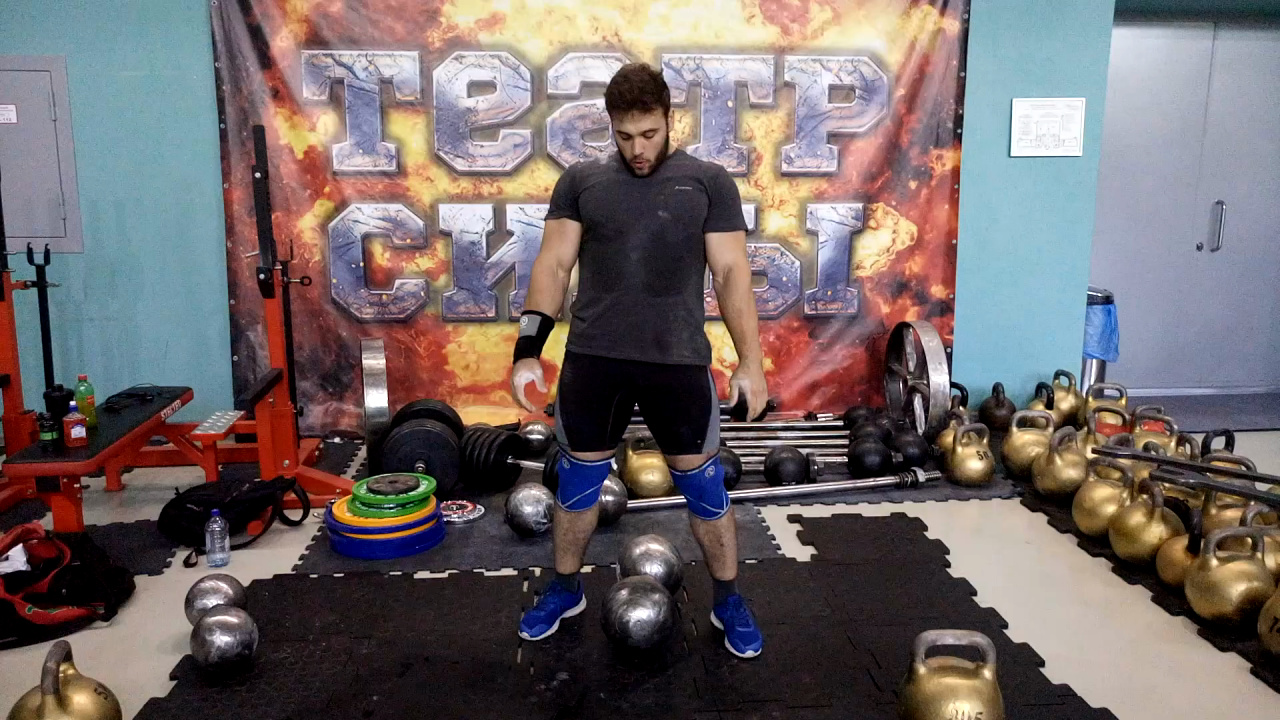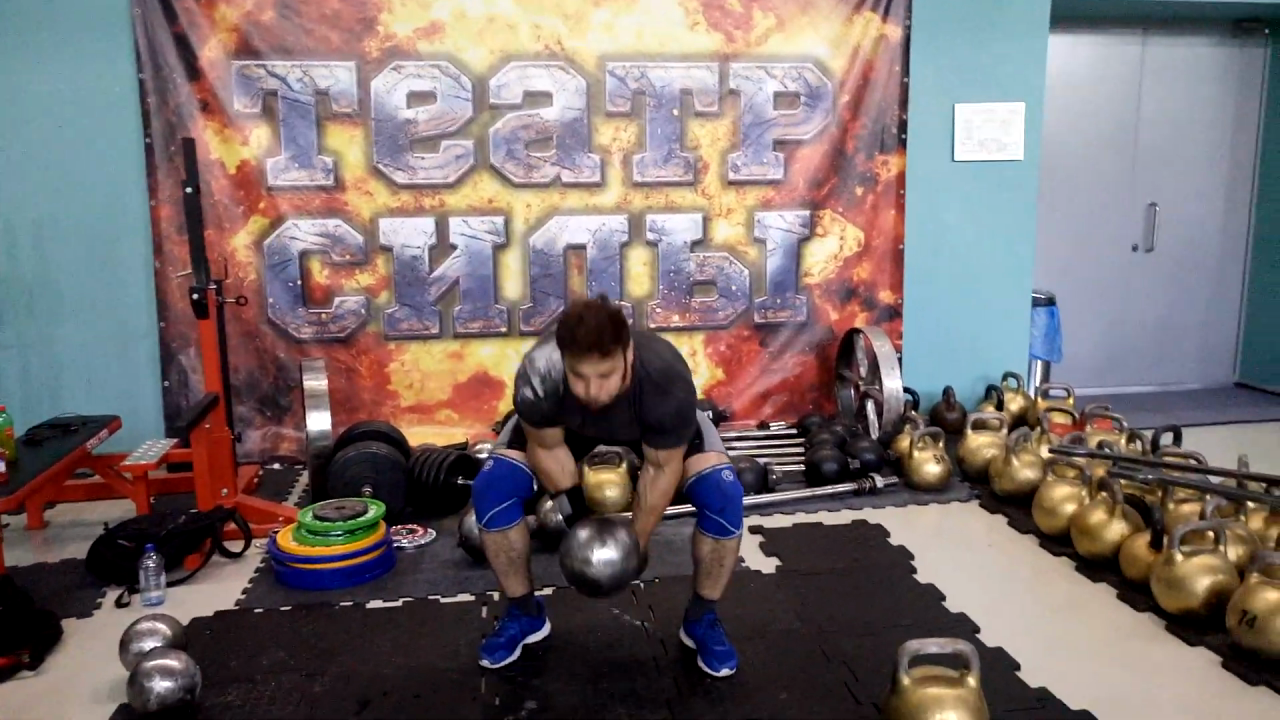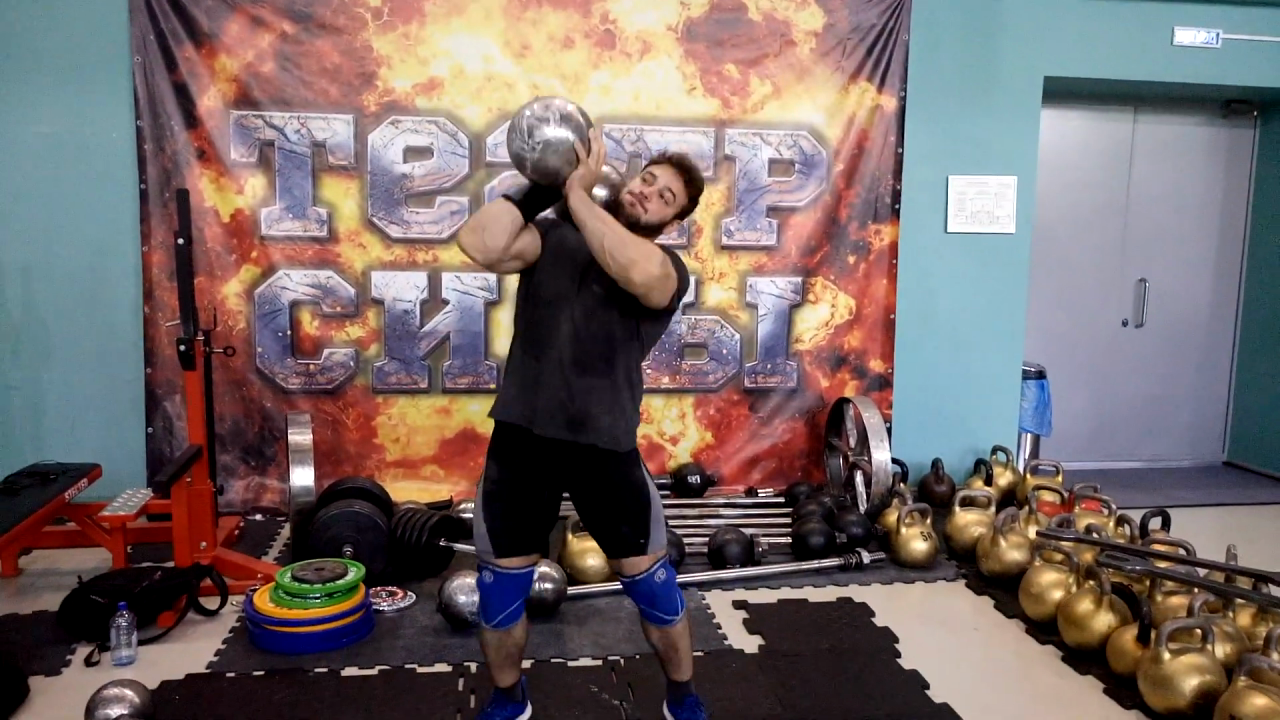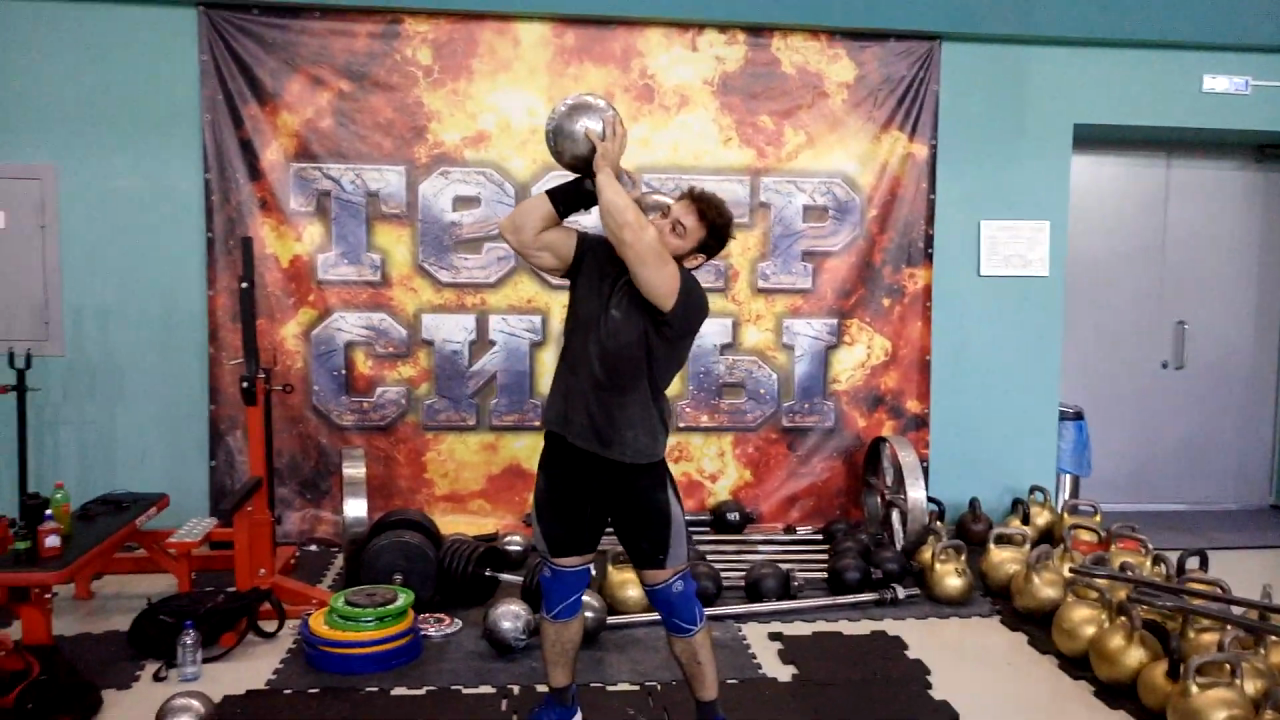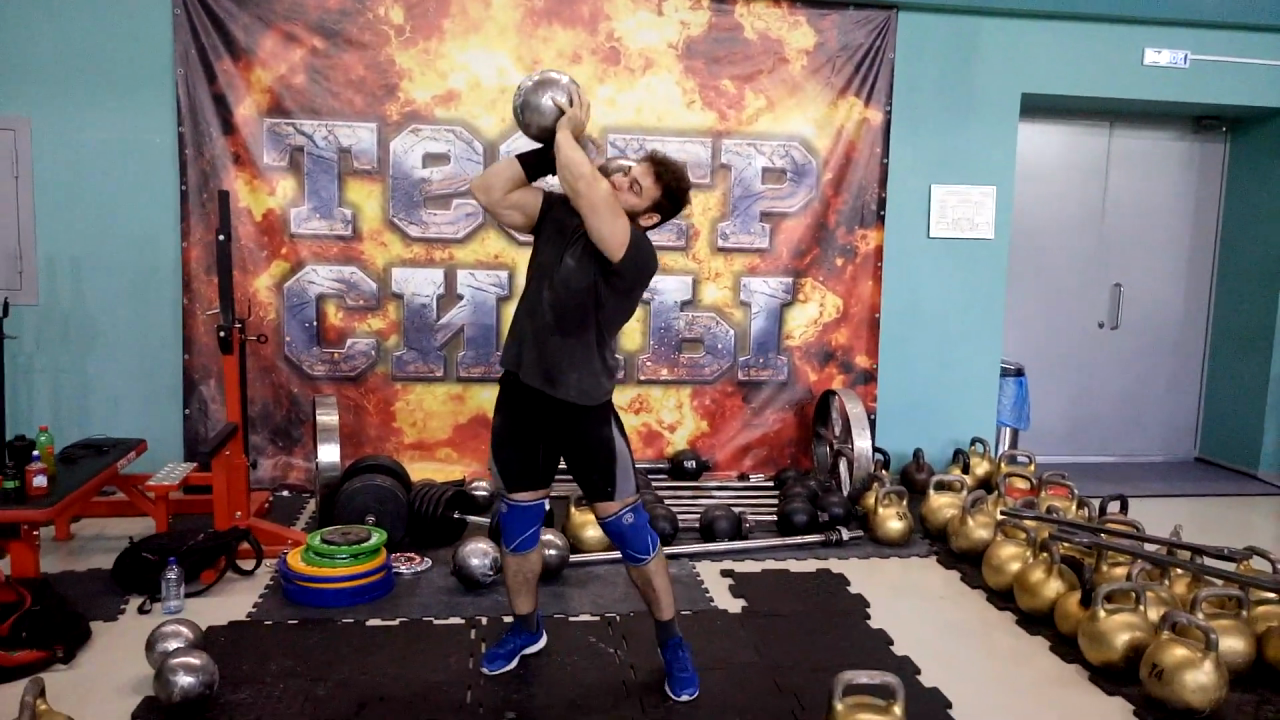
dt=1s
person 1, frame 1
left shoulder: (708, 181)
right shoulder: (582, 179)
left elbow: (731, 273)
right elbow: (552, 266)
left wrist: (751, 360)
right wrist: (527, 351)
left hip: (678, 359)
right hip: (593, 356)
left knee: (701, 481)
right knee: (579, 476)
left ankle: (728, 601)
right ankle: (564, 589)
person 1, frame 2
left shoulder: (666, 382)
right shoulder: (540, 377)
left elbow: (662, 471)
right elbow: (547, 448)
left wrist: (635, 546)
right wrist: (576, 523)
left hip: (655, 434)
left knee: (720, 491)
right knee: (495, 485)
left ankle: (703, 618)
right ankle: (523, 613)
person 1, frame 3
left shoulder: (669, 270)
right shoulder: (551, 238)
left elbow: (637, 272)
right elbow: (476, 244)
left wrist: (576, 189)
right wrist: (541, 187)
left hip: (604, 444)
right hip: (522, 435)
left knee: (651, 580)
right knee: (501, 586)
person 1, frame 4
left shoulder: (685, 299)
right shoulder: (594, 257)
left elbow: (633, 239)
right elbow: (518, 232)
left wrist: (608, 169)
right wrist: (583, 183)
left hip: (634, 464)
right hip: (567, 452)
left knee: (671, 593)
right knee: (562, 583)
person 1, frame 5
left shoulder: (636, 253)
right shoulder: (556, 214)
left elbow: (584, 187)
right elbow: (486, 190)
left wrist: (567, 131)
right wrist: (549, 149)
left hip: (584, 404)
right hip: (522, 394)
left knee: (625, 525)
right knee: (518, 520)
left ankle: (671, 639)
right ankle: (526, 627)
